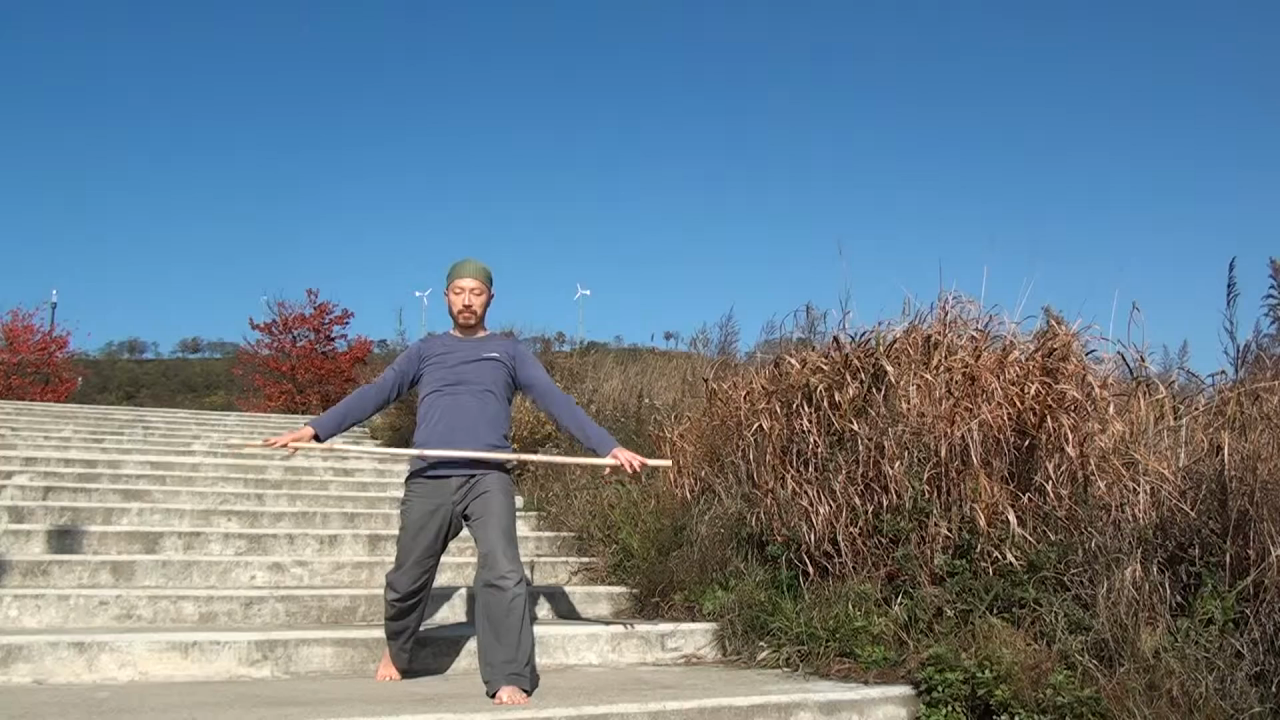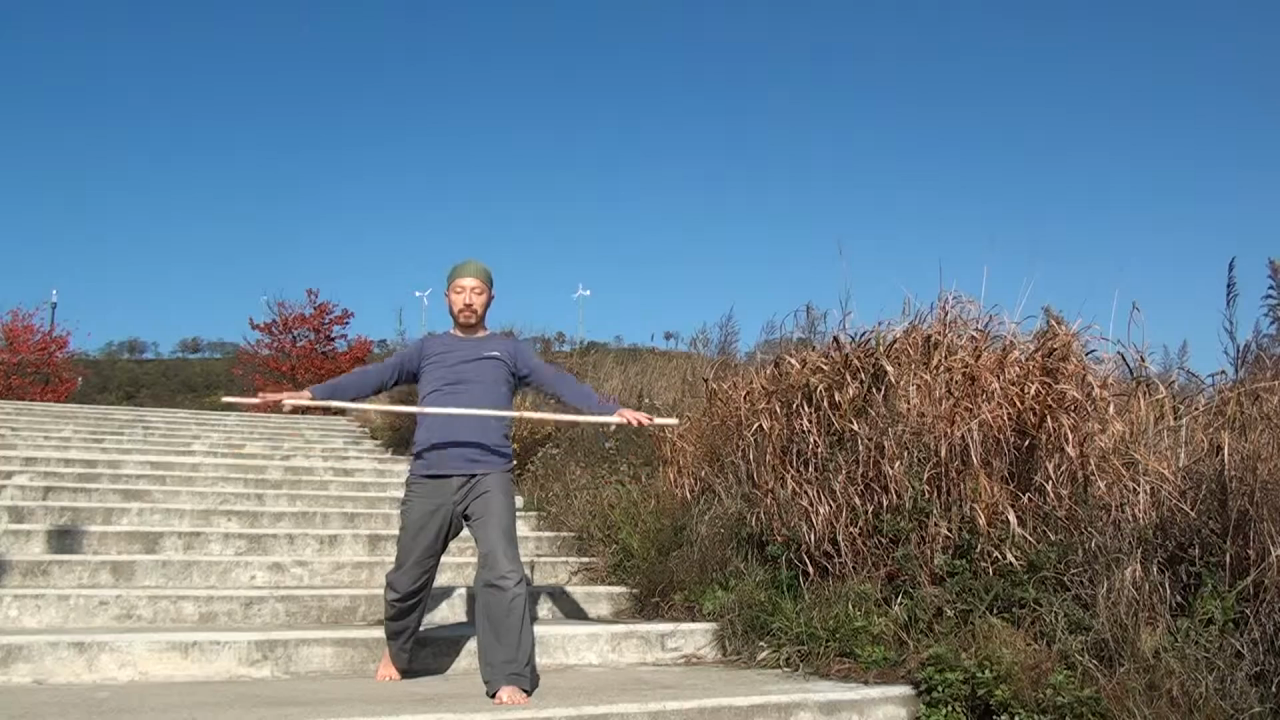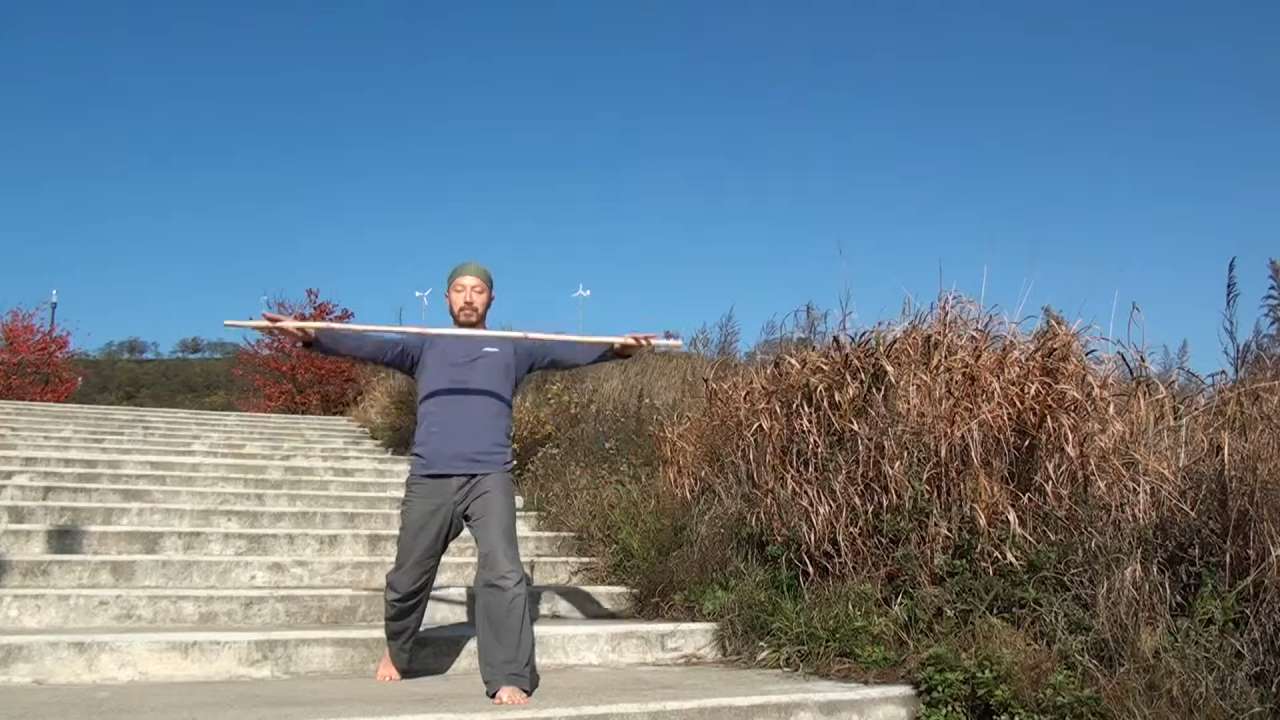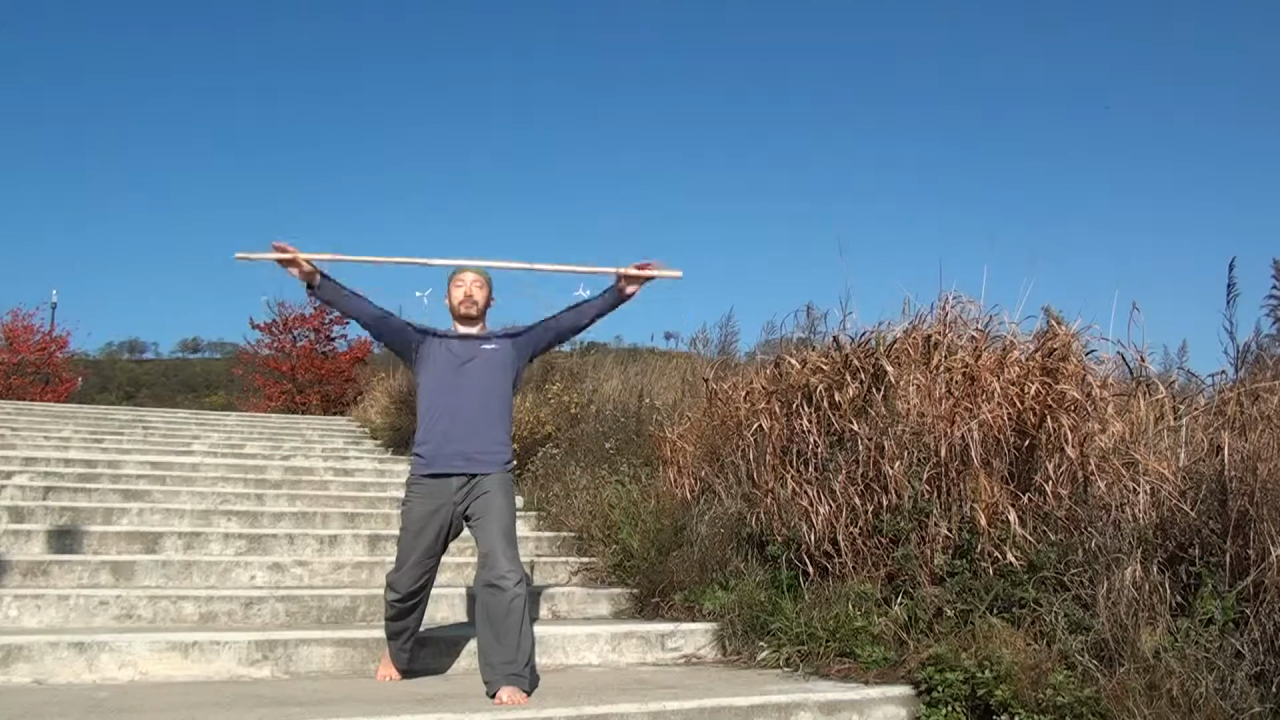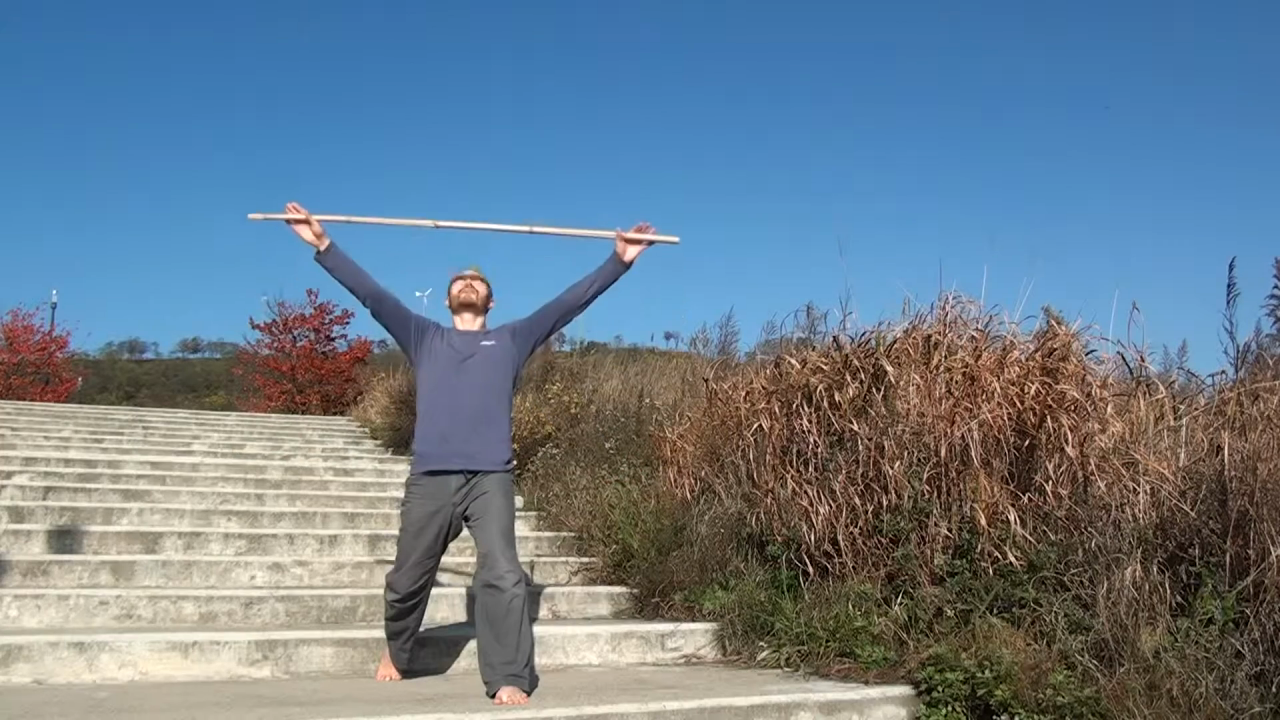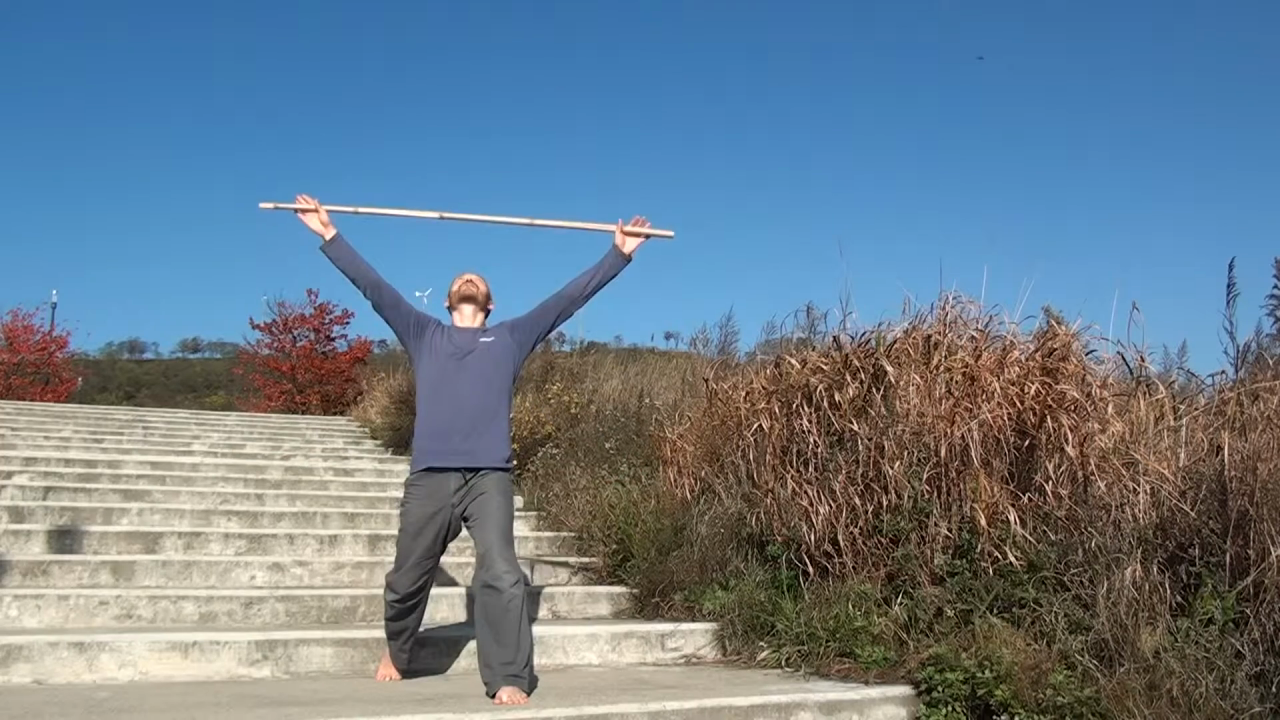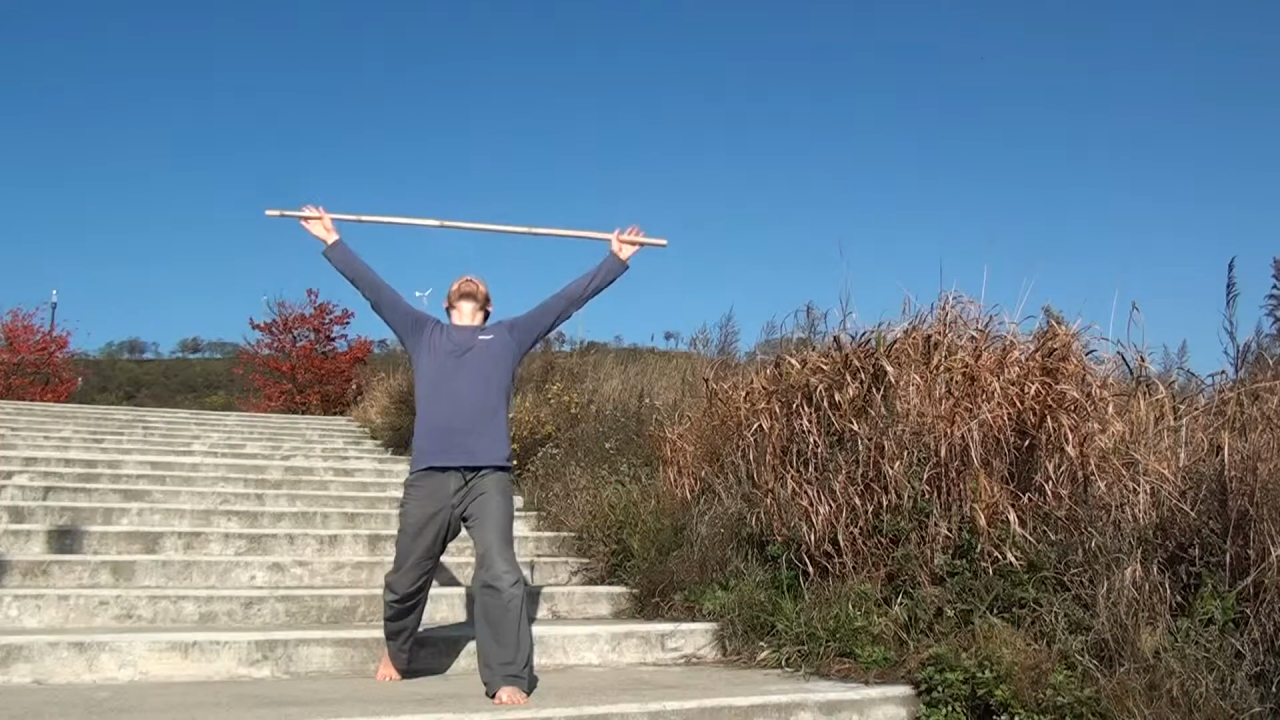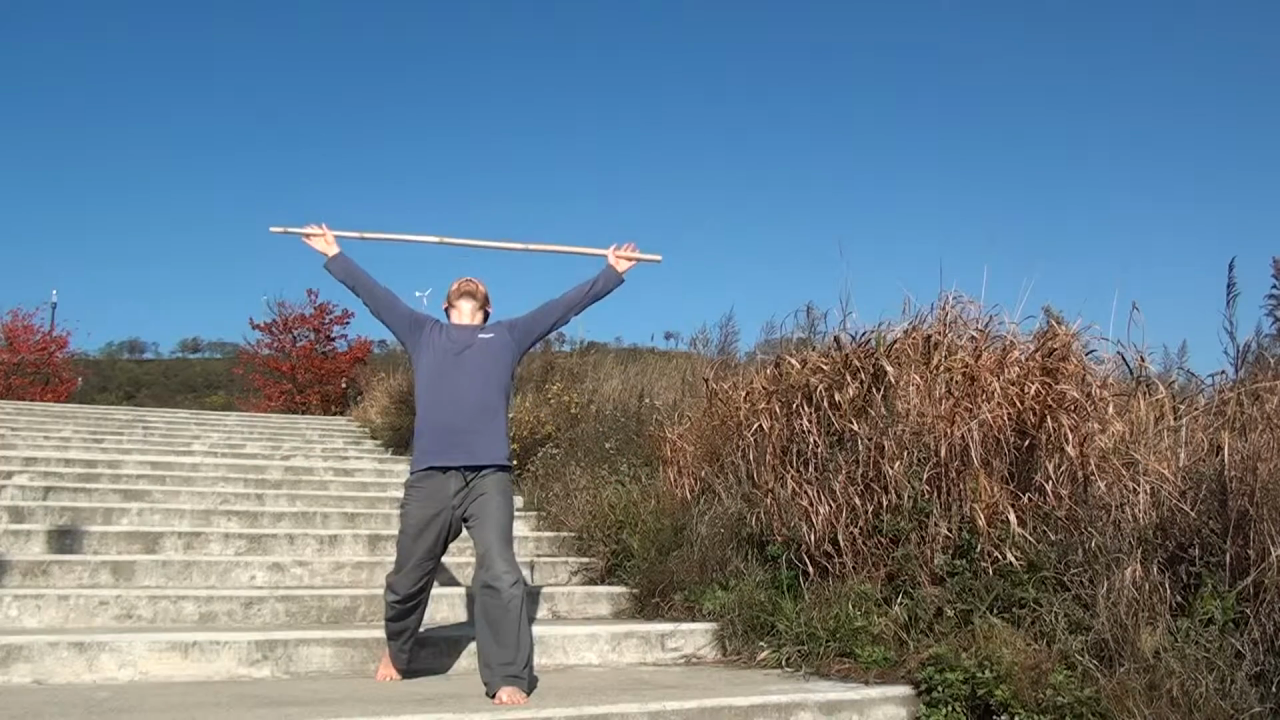
dt=0.2s
person 1, frame 1
left shoulder: (510, 351)
right shoulder: (425, 349)
left elbow: (554, 398)
right elbow: (377, 392)
left wrist: (608, 446)
right wrist: (314, 428)
left hip: (490, 479)
right hip: (428, 479)
left knee: (503, 575)
right knee: (407, 578)
left ankle: (509, 679)
right ankle: (396, 652)
person 1, frame 2
left shoulder: (511, 350)
right shoulder: (426, 348)
left elbow: (558, 381)
right elbow: (375, 376)
left wrist: (612, 410)
right wrist: (311, 394)
left hip: (490, 477)
right hip: (429, 478)
left knee: (503, 574)
right knee: (407, 578)
left ankle: (509, 679)
right ankle: (396, 653)
person 1, frame 3
left shoulder: (513, 348)
right shoulder: (423, 346)
left elbow: (564, 354)
right elbow: (370, 347)
left wrist: (613, 350)
right wrist: (310, 337)
left hip: (490, 478)
right hip: (429, 479)
left knee: (503, 574)
right knee: (408, 577)
left ankle: (509, 679)
right ankle: (396, 652)
person 1, frame 4
left shoulder: (513, 342)
right shoulder: (423, 342)
left elbow: (570, 320)
right elbow: (370, 316)
left wrist: (619, 293)
right wrist: (312, 279)
left hip: (491, 478)
right hip: (430, 480)
left knee: (502, 575)
right knee: (408, 578)
left ankle: (509, 680)
right ankle: (396, 653)
person 1, frame 5
left shoulder: (511, 340)
right shoulder: (423, 337)
left elbow: (572, 301)
right elbow: (371, 293)
left wrist: (619, 260)
right wrist: (322, 244)
left hip: (491, 478)
right hip: (430, 479)
left knee: (502, 576)
right knee: (408, 578)
left ankle: (510, 680)
right ankle: (396, 654)
person 1, frame 6
left shoulder: (511, 338)
right shoulder: (423, 335)
left elbow: (571, 297)
right elbow: (373, 286)
left wrist: (619, 253)
right wrist: (329, 234)
left hip: (489, 477)
right hip: (429, 477)
left knee: (501, 576)
right knee: (407, 578)
left ankle: (510, 679)
right ankle: (396, 654)
person 1, frame 7
left shoulder: (509, 337)
right shoulder: (422, 333)
left elbow: (568, 299)
right elbow: (372, 287)
left wrist: (616, 260)
right wrist: (332, 240)
left hip: (489, 476)
right hip: (429, 476)
left knee: (500, 576)
right knee: (407, 578)
left ankle: (510, 679)
right ankle: (395, 655)
person 1, frame 8
left shoulder: (507, 336)
right shoulder: (423, 333)
left elbow: (566, 305)
right elbow: (371, 293)
left wrist: (612, 272)
right wrist: (333, 254)
left hip: (489, 476)
right hip: (430, 476)
left knee: (501, 576)
right knee: (408, 578)
left ankle: (509, 679)
right ankle: (395, 655)
